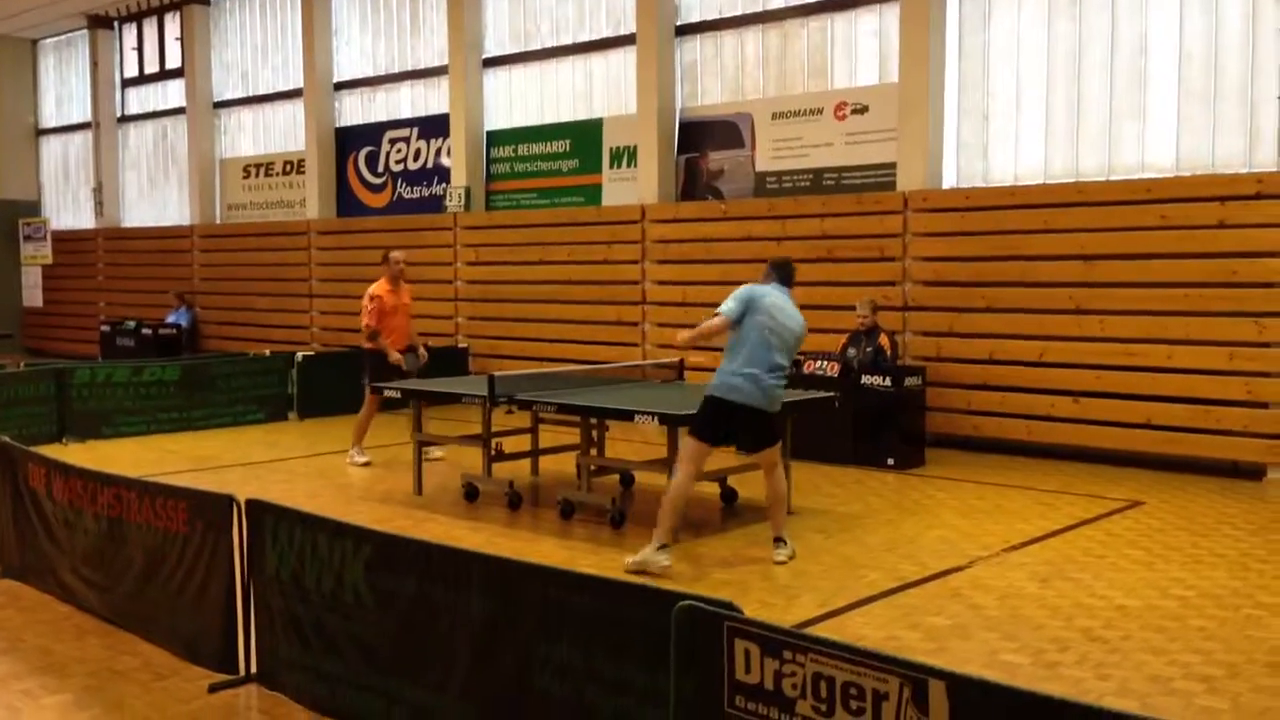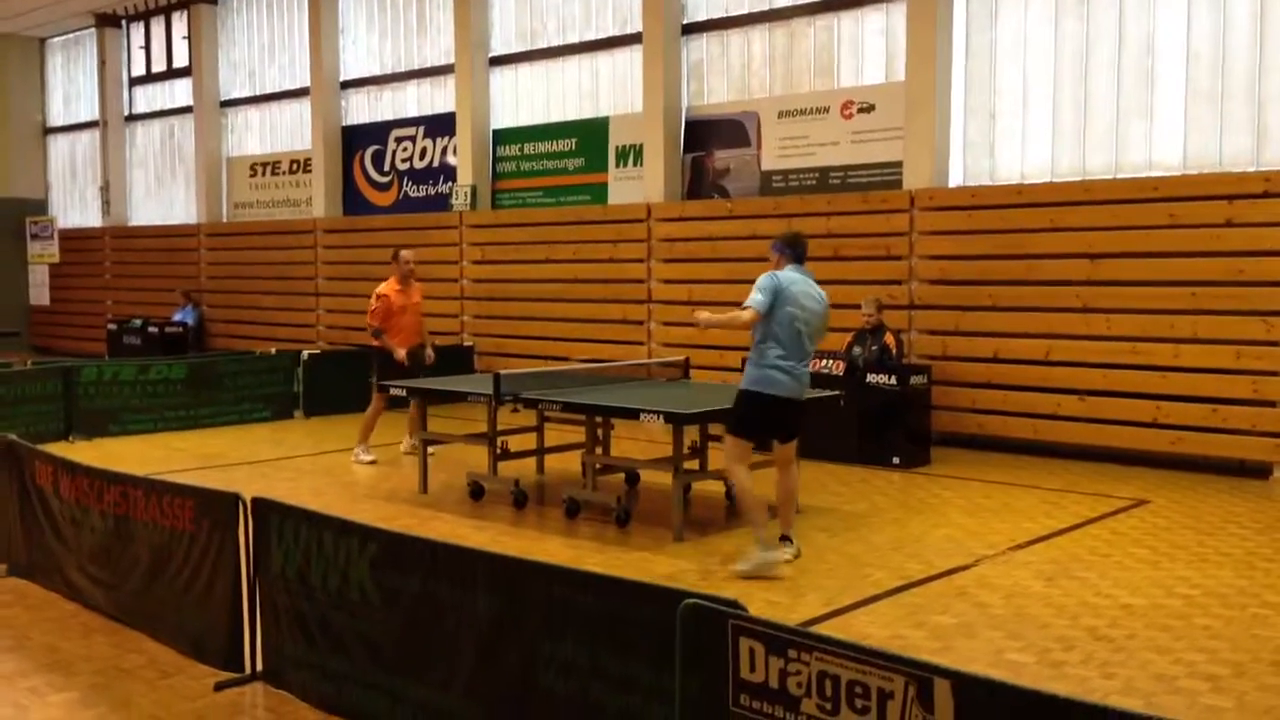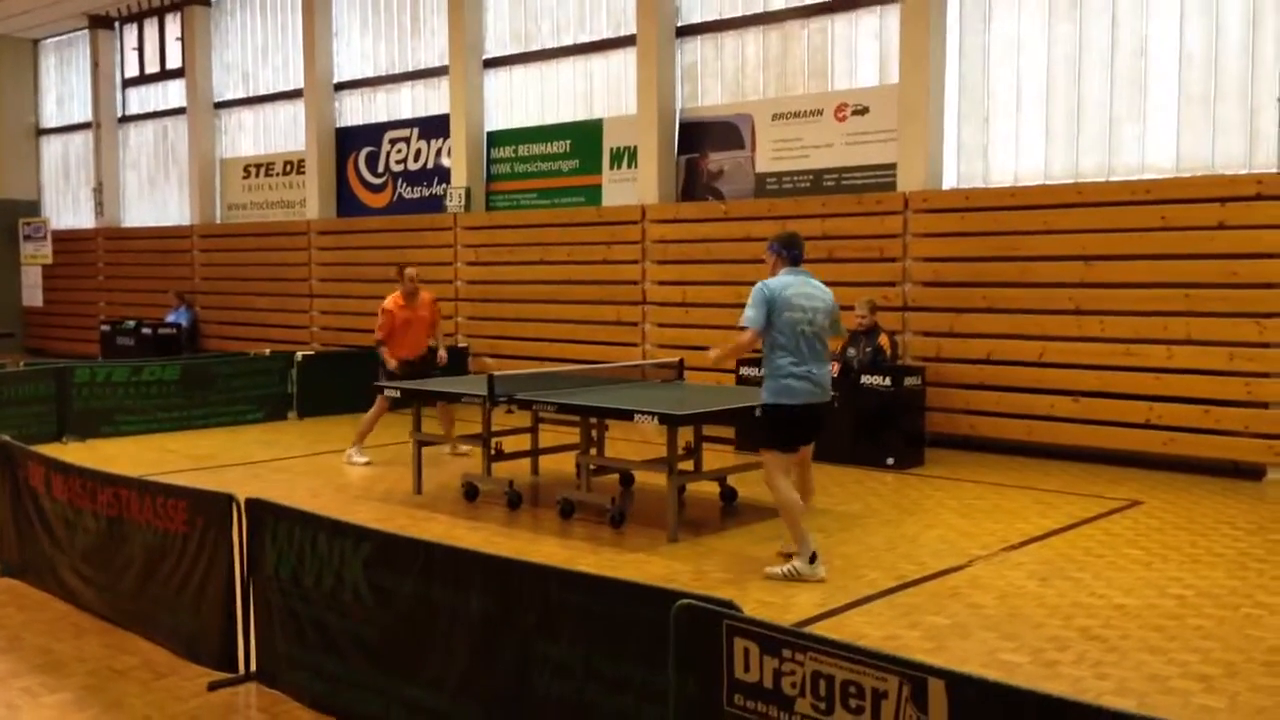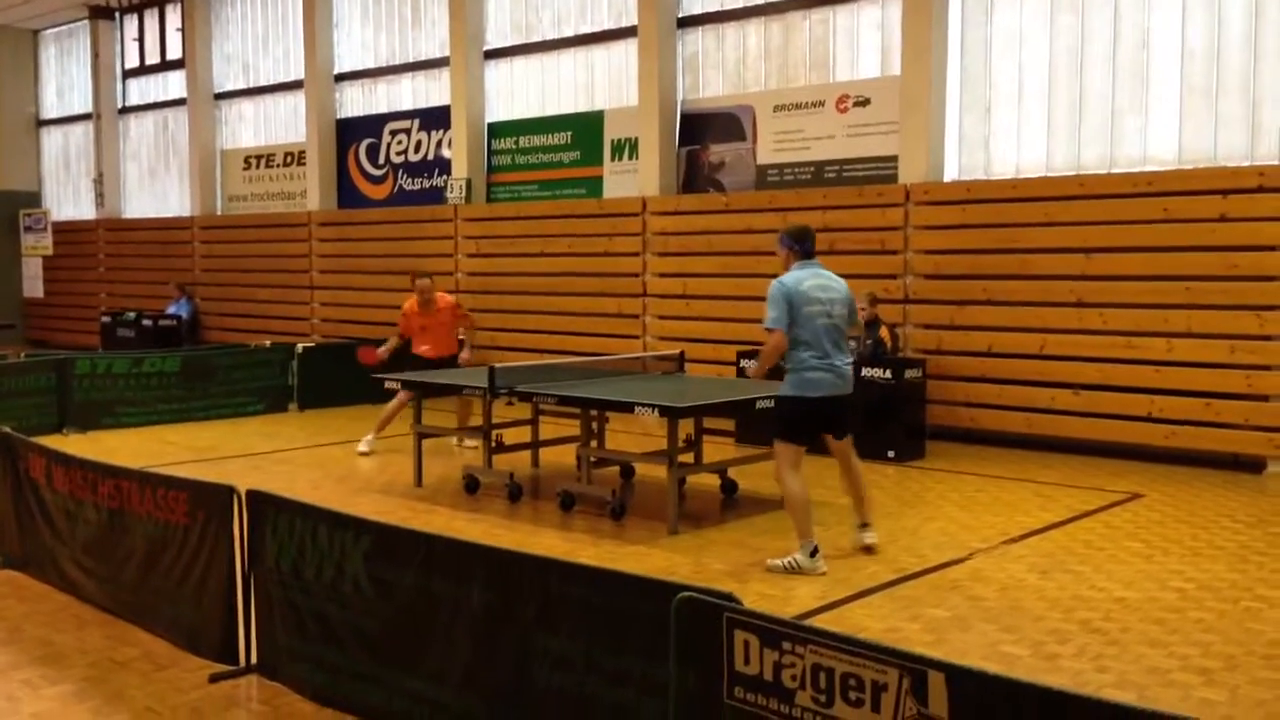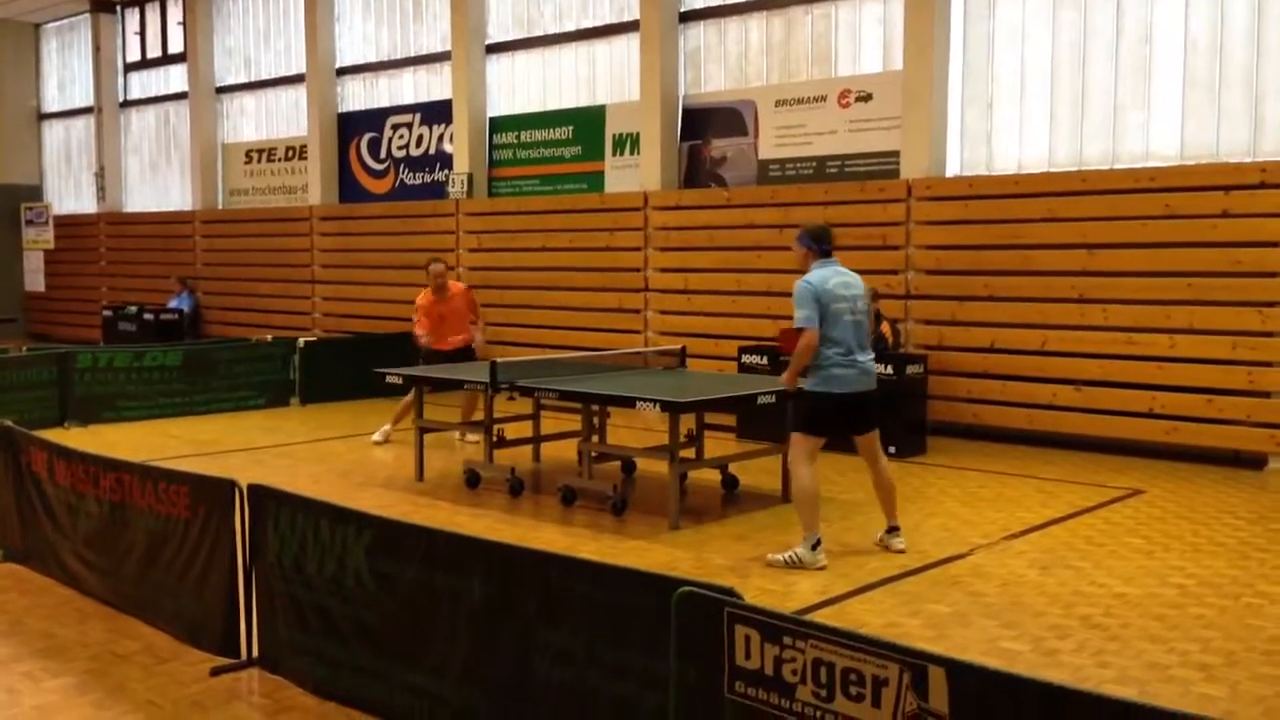
dt=0.2s
person 1, frame 1
left shoulder: (752, 292)
right shoulder: (799, 322)
left elbow: (717, 325)
left wrist: (688, 337)
left hip: (727, 391)
right hip: (766, 401)
left knee: (686, 467)
right knee: (773, 467)
left ankle: (658, 548)
right ankle: (781, 543)
person 1, frame 2
left shoulder: (774, 279)
right shoulder: (820, 297)
left elbow: (747, 319)
left wrist: (711, 320)
left hip: (761, 385)
right hip: (794, 389)
left knee: (735, 463)
right knee: (786, 463)
left ankle: (765, 547)
right ankle: (786, 540)
person 1, frame 3
left shoulder: (768, 288)
right shoulder: (825, 293)
left elbow: (747, 341)
right elbow: (836, 337)
left wrist: (720, 355)
left hip: (783, 394)
right hip: (818, 392)
left knee: (777, 475)
right knee: (802, 464)
left ankle: (807, 559)
right ankle: (799, 542)
person 1, frame 4
left shoulder: (784, 285)
right shoulder: (840, 285)
left elbow: (778, 343)
left wrist: (759, 369)
left hip: (804, 388)
right hip: (840, 384)
left knee: (786, 468)
right knee: (846, 457)
left ankle: (809, 553)
right ankle: (864, 528)
person 1, frame 5
left shoulder: (808, 284)
right shoulder: (856, 281)
left elbow: (809, 341)
left wrist: (791, 374)
left hip: (827, 385)
right hip: (863, 382)
left knee: (799, 460)
right knee: (875, 457)
left ankle: (811, 546)
right ankle: (893, 532)
person 2, frame 1
left shoulder: (405, 290)
right shoulder: (376, 293)
right elbow: (370, 330)
left wrist: (418, 346)
right wrist: (390, 352)
left hip: (402, 352)
right hip: (379, 355)
right knee: (372, 404)
right ankle: (355, 450)
person 2, frame 2
left shoulder: (416, 289)
right shoulder: (384, 293)
right elbow: (373, 328)
left wrist: (427, 345)
right wrist: (394, 350)
left hip: (411, 352)
right hip: (387, 354)
left knee: (420, 396)
right knee: (379, 402)
left ankle: (411, 441)
right ankle: (361, 448)
person 2, frame 3
left shoulder: (428, 300)
right shoulder: (390, 306)
left elbow: (435, 325)
right elbow: (379, 340)
left wrist: (441, 347)
right wrist: (387, 359)
left hip: (421, 358)
right hip: (396, 362)
right knee: (382, 406)
left ankle: (451, 444)
right ankle: (354, 449)
person 2, frame 4
left shoulder: (450, 302)
right shoulder: (408, 309)
left elbow: (468, 324)
right elbow: (402, 335)
left wrist: (466, 349)
right wrist: (387, 348)
left hip: (449, 356)
right hip: (421, 358)
left knee: (465, 394)
right knee: (402, 399)
left ankle: (460, 436)
right ankle: (370, 438)
person 2, frame 5
left shoulder: (462, 290)
right shoulder: (423, 301)
left elbow: (476, 313)
right elbow: (421, 333)
left wrist: (478, 333)
right wrist: (424, 341)
left hip: (462, 349)
right hip: (436, 351)
left knee: (473, 389)
left ankle: (463, 430)
right ankle: (389, 428)
